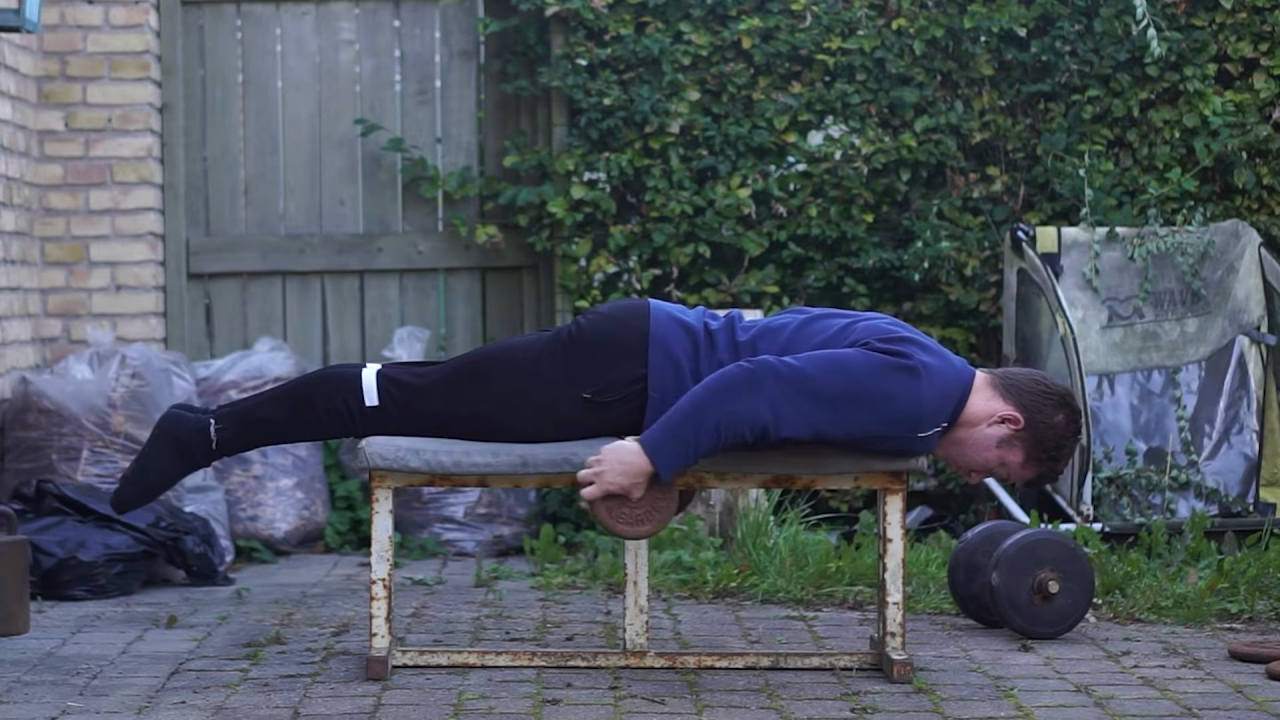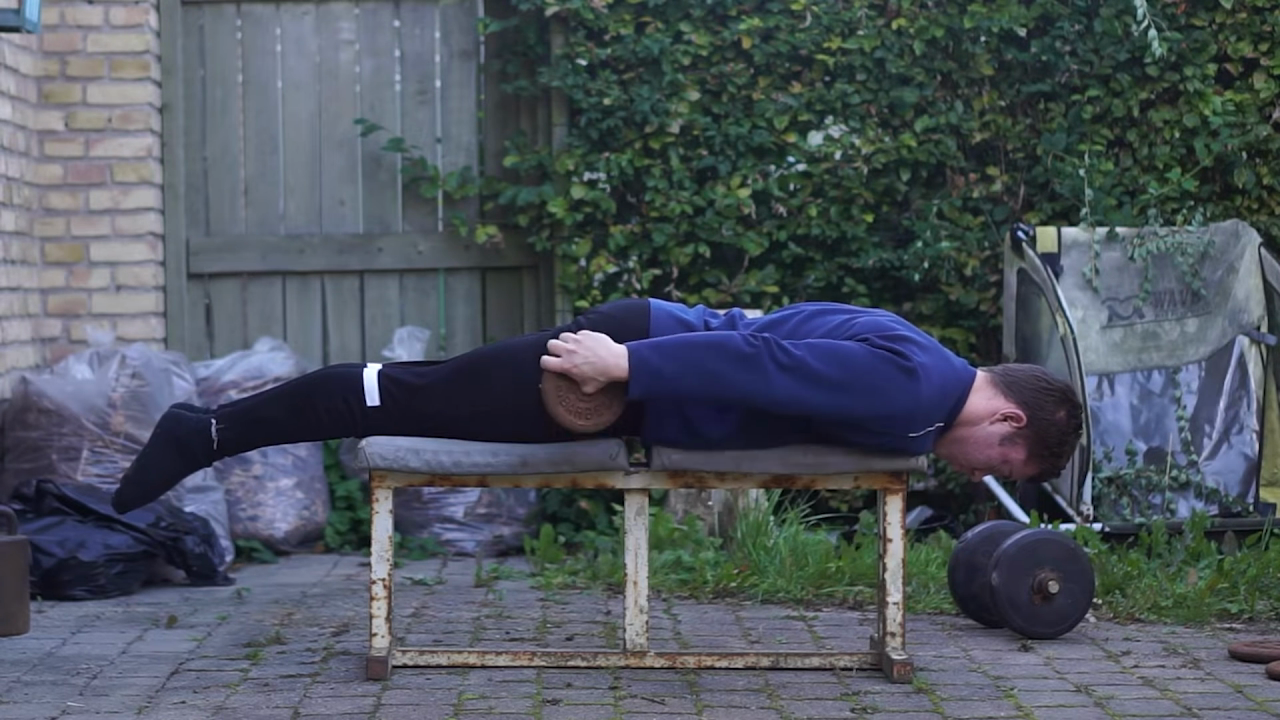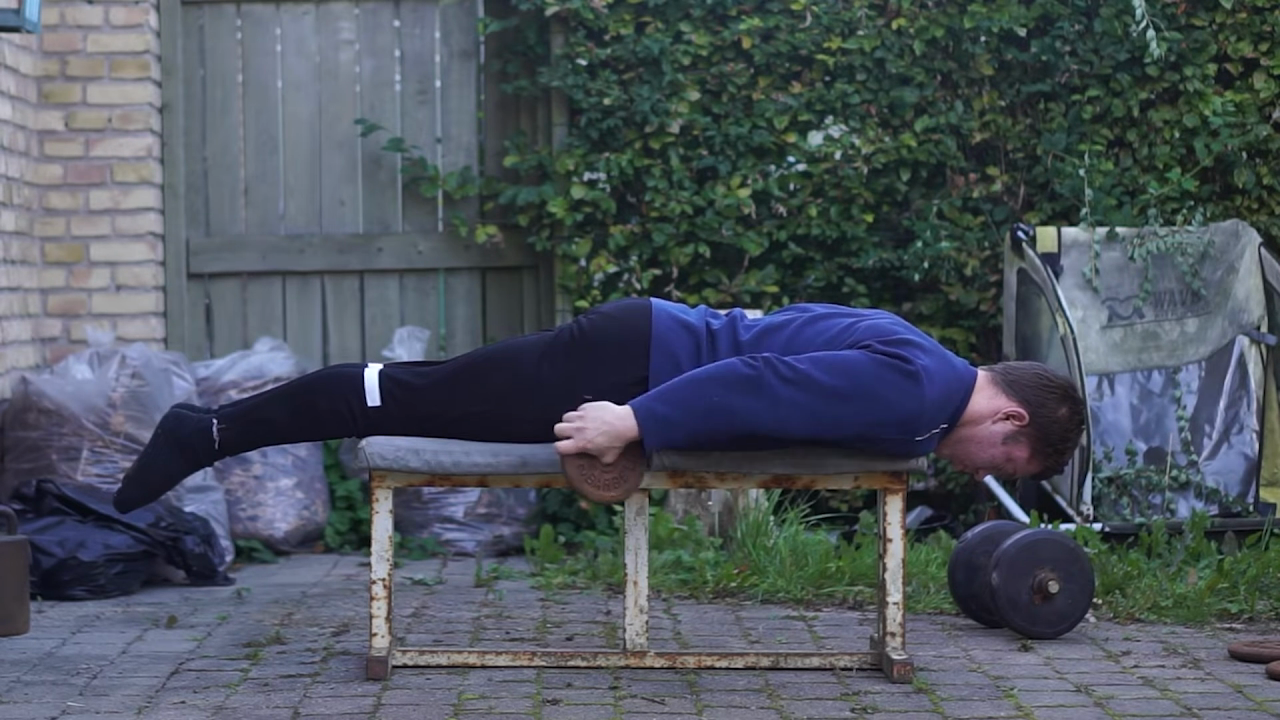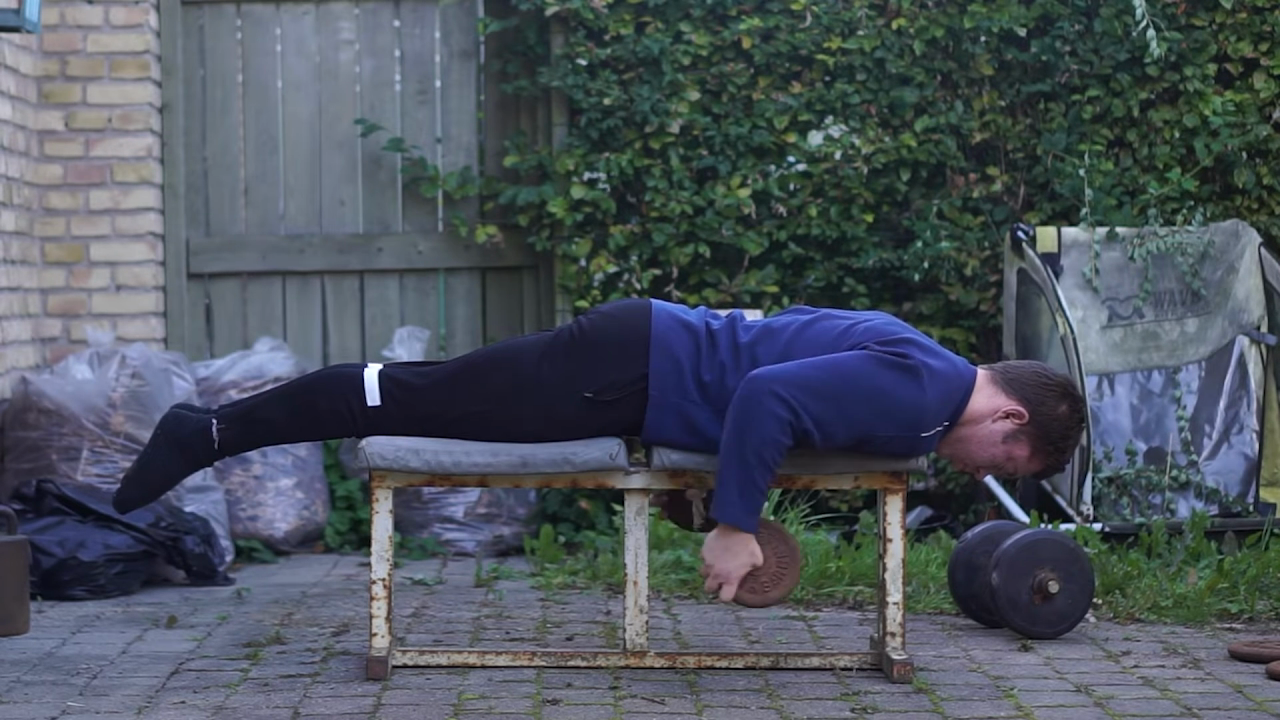
dt=0.3s
person 1, frame 1
left shoulder: (914, 366)
right shoulder: (914, 390)
right elbow: (756, 385)
right wrist: (651, 454)
left hip: (645, 356)
right hip: (631, 374)
left knee: (416, 396)
right knee: (414, 404)
left ankle: (216, 424)
right ankle: (210, 428)
person 1, frame 2
left shoulder: (915, 365)
right shoulder: (908, 389)
right elbow: (754, 362)
right wrist: (626, 368)
left hip: (637, 350)
right hip: (631, 351)
left knee: (421, 393)
right knee: (411, 402)
left ankle: (215, 424)
right ankle: (209, 429)
person 1, frame 3
left shoulder: (918, 363)
right shoulder: (911, 392)
right elbow: (755, 385)
right wrist: (636, 422)
left hip: (644, 355)
right hip: (636, 365)
left knee: (424, 392)
right knee: (416, 402)
left ankle: (217, 423)
right ankle: (212, 429)
person 1, frame 4
left shoulder: (916, 366)
right shoulder: (915, 392)
right elbow: (762, 399)
right wrist: (735, 524)
left hip: (645, 353)
right hip: (631, 373)
left knee: (421, 394)
right knee: (413, 402)
left ankle: (214, 429)
right ankle: (210, 430)
